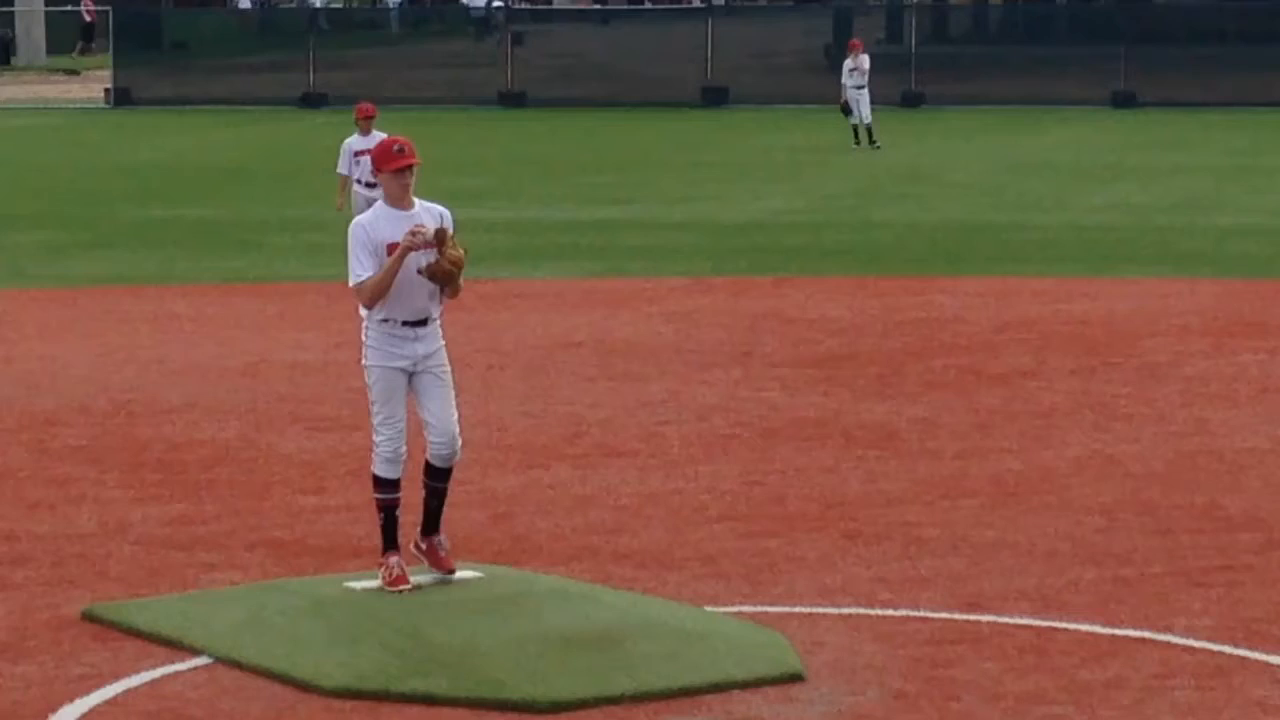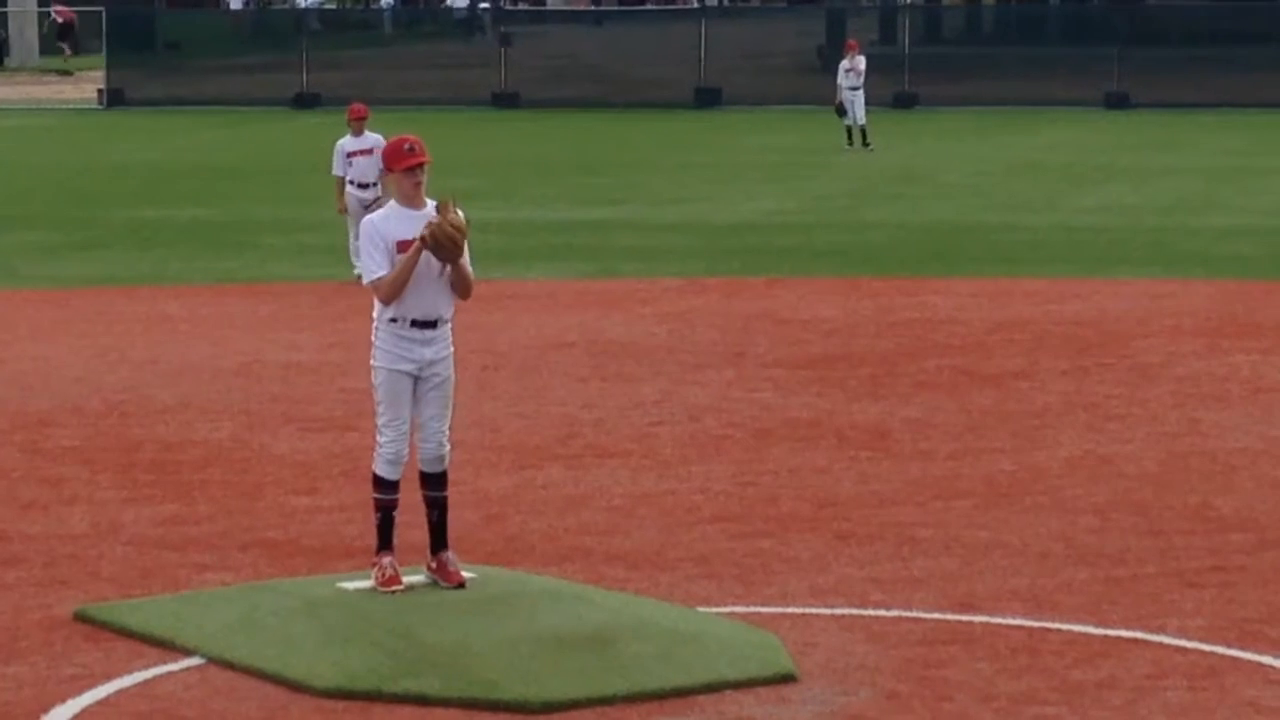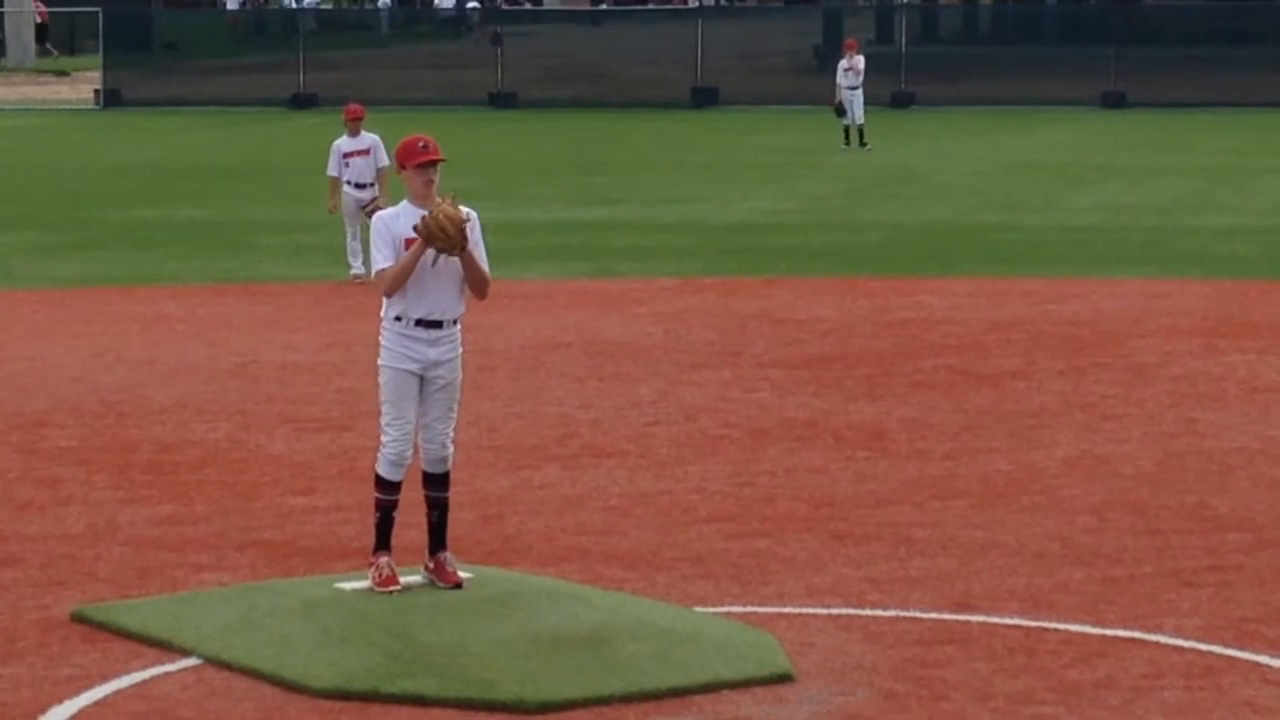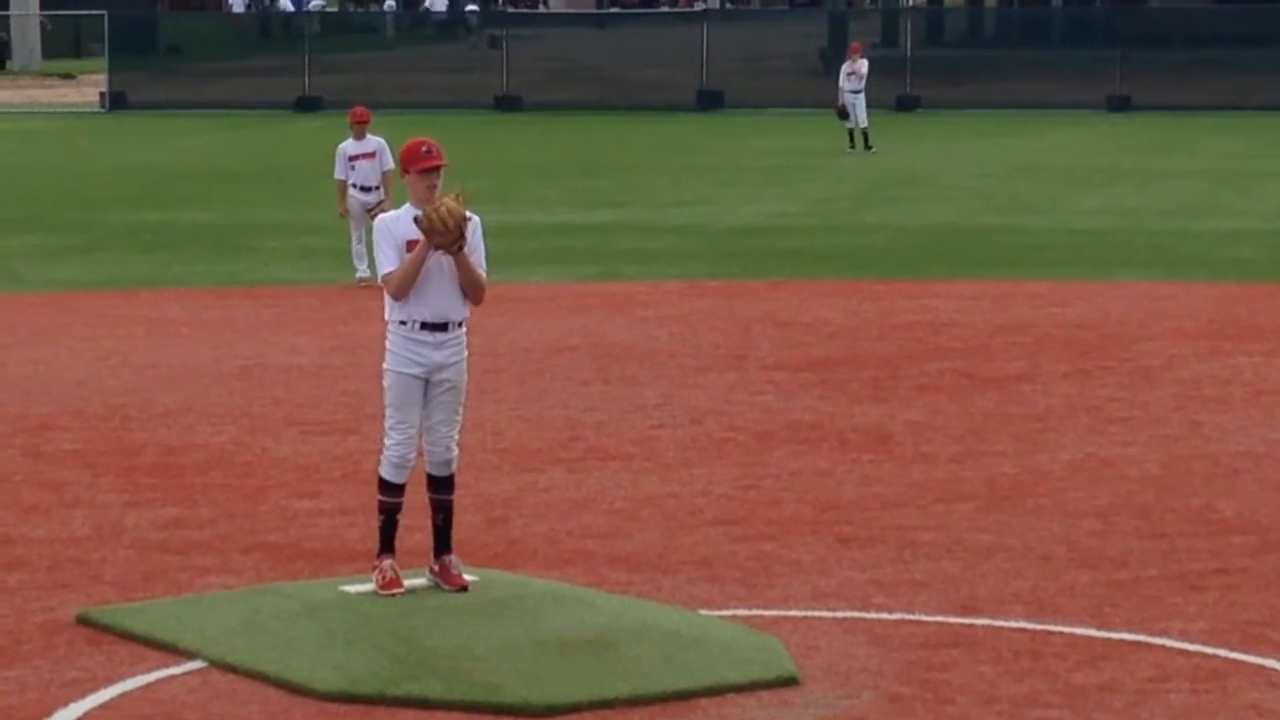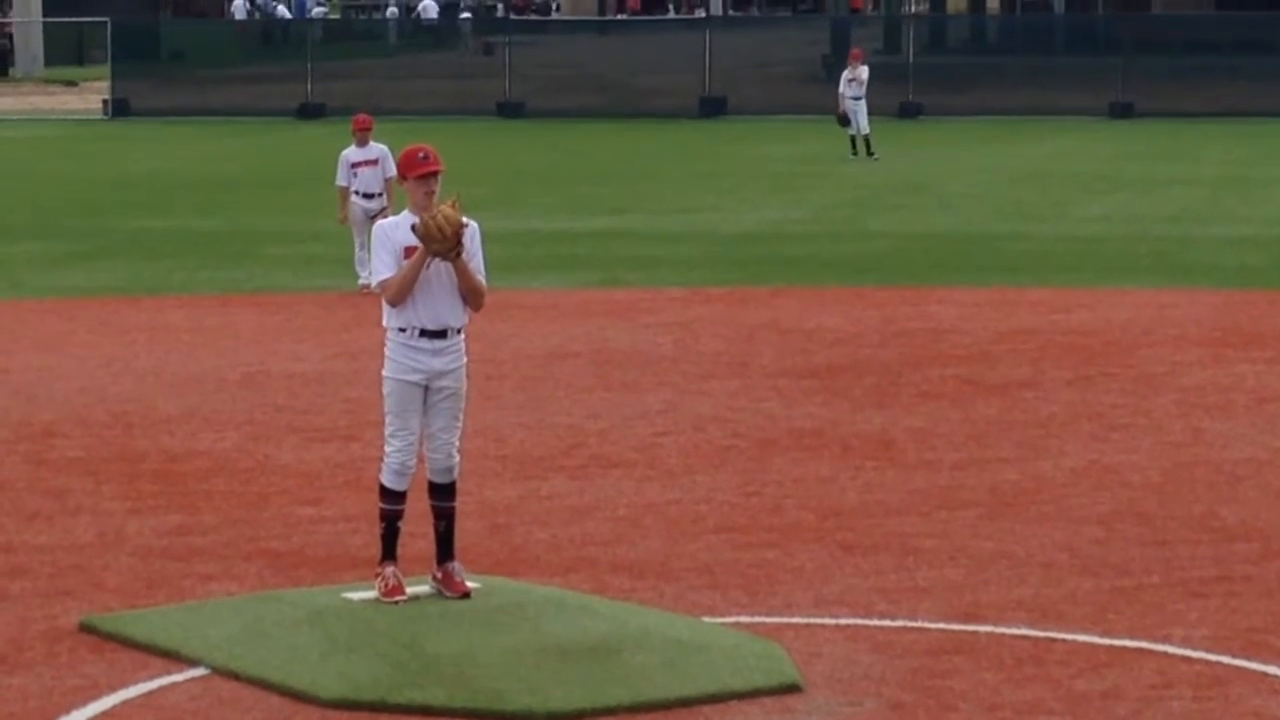
dt=0.4s
person 1, frame 1
left shoulder: (438, 216)
right shoulder: (364, 227)
left elbow: (453, 293)
right elbow: (368, 297)
right wrist: (402, 253)
left hip: (430, 340)
right hip: (386, 344)
left knee: (446, 439)
right knee: (390, 445)
left ankle: (430, 536)
right ankle: (390, 552)
person 1, frame 2
left shoulder: (449, 217)
right shoulder: (376, 225)
left elbow: (466, 292)
right elbow: (384, 293)
left wrist: (452, 252)
right wrist: (419, 248)
left hip: (439, 342)
right hip: (394, 344)
left knee: (435, 446)
right knee: (392, 446)
left ankle: (440, 552)
right ankle: (384, 552)
person 1, frame 3
left shoulder: (464, 219)
right shoulder: (387, 221)
left elbow: (483, 291)
right elbow: (385, 285)
left wrist: (462, 248)
right wrist: (423, 243)
left hip: (446, 344)
right hip: (401, 344)
left knee: (439, 447)
right knee: (396, 446)
left ankle: (438, 552)
right ankle: (381, 552)
person 1, frame 4
left shoulder: (467, 222)
right shoulder: (390, 224)
left elbow: (479, 295)
right elbow: (396, 289)
left wrist: (456, 249)
right wrist: (428, 243)
left hip: (452, 345)
right hip: (406, 346)
left knee: (443, 449)
right knee: (400, 448)
left ankle: (443, 555)
right ankle: (385, 555)
person 1, frame 5
left shoulder: (465, 228)
right shoulder: (387, 230)
left elbow: (478, 301)
right elbow: (392, 294)
left wrist: (455, 256)
right wrist: (425, 251)
left hip: (451, 353)
right hip: (405, 353)
left knee: (444, 456)
right knee: (400, 455)
left ankle: (446, 562)
right ankle: (388, 563)
